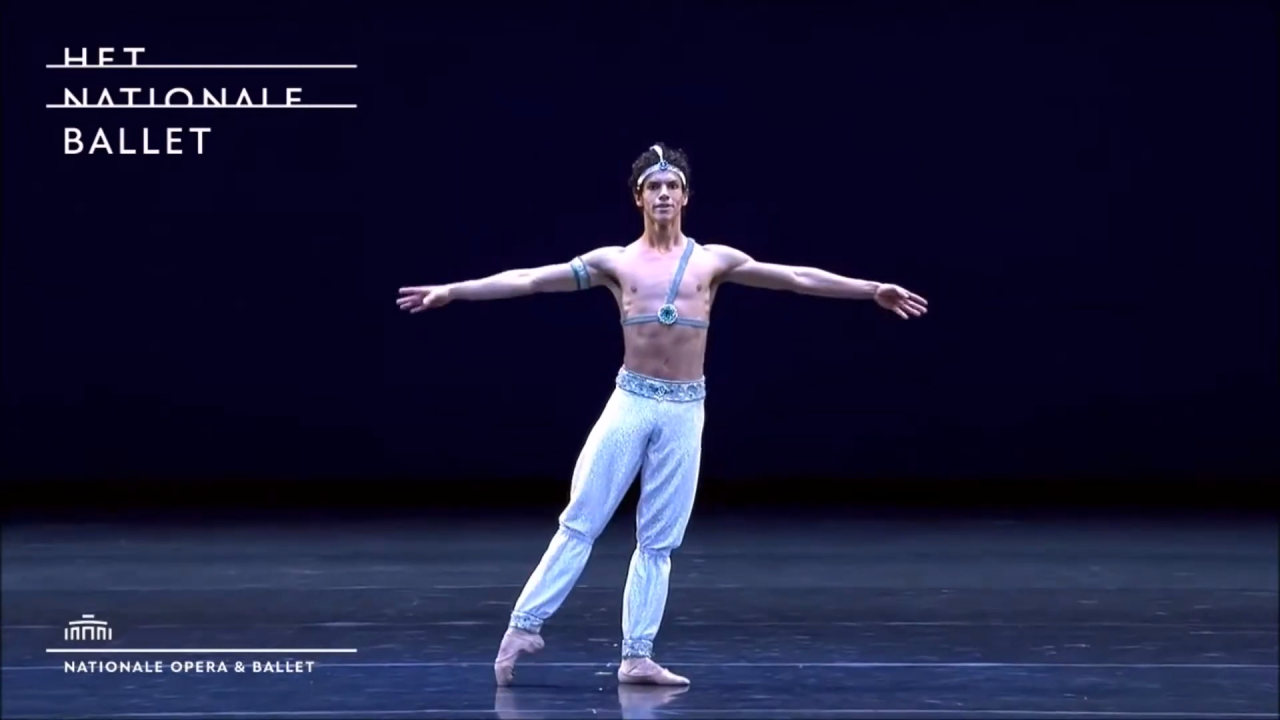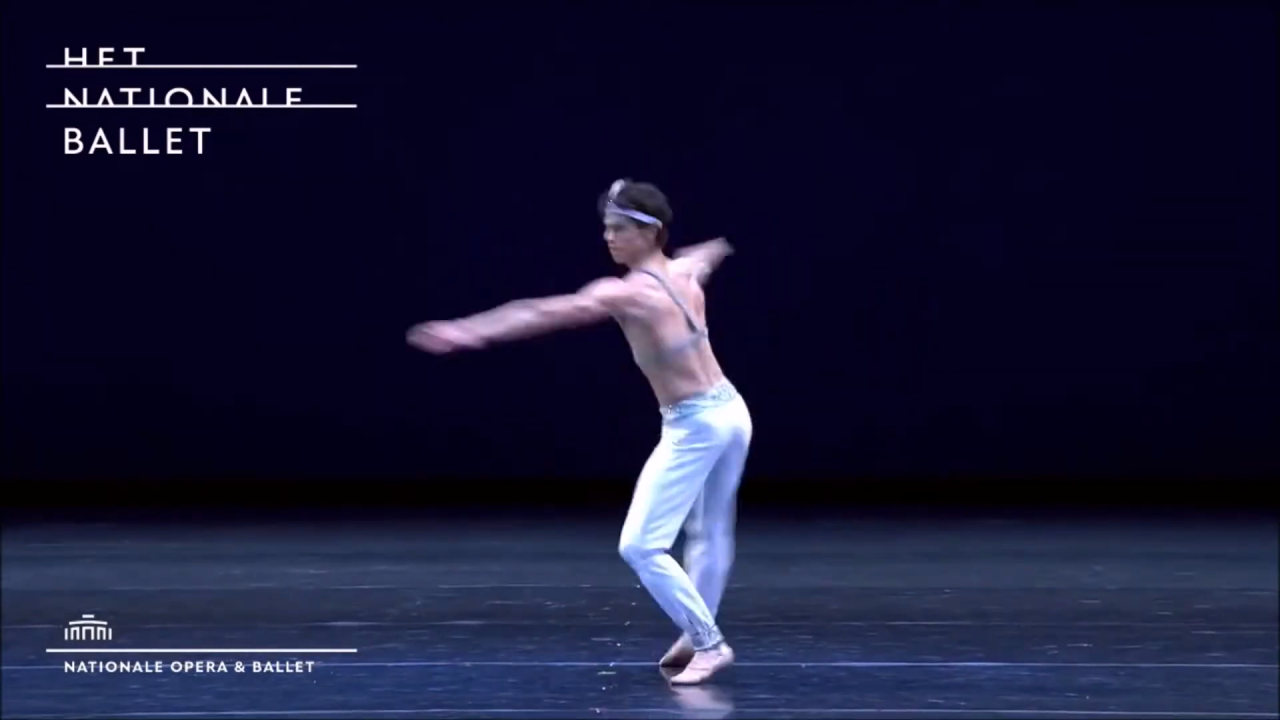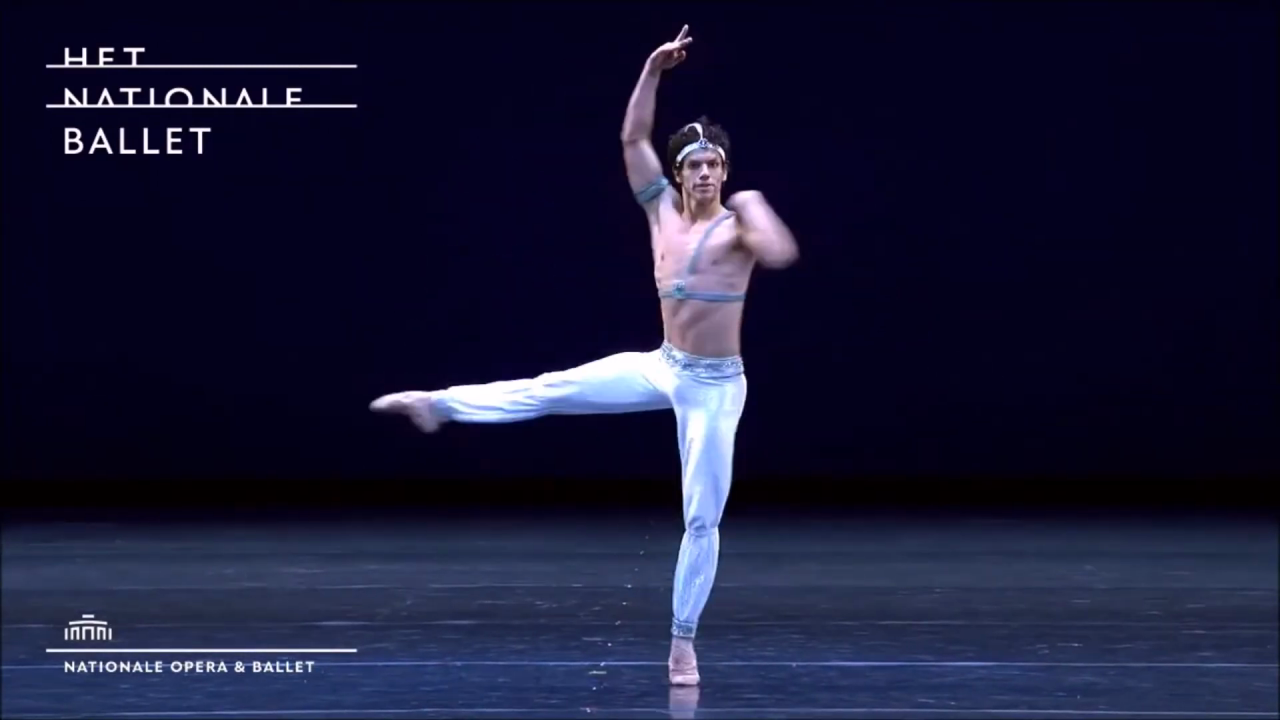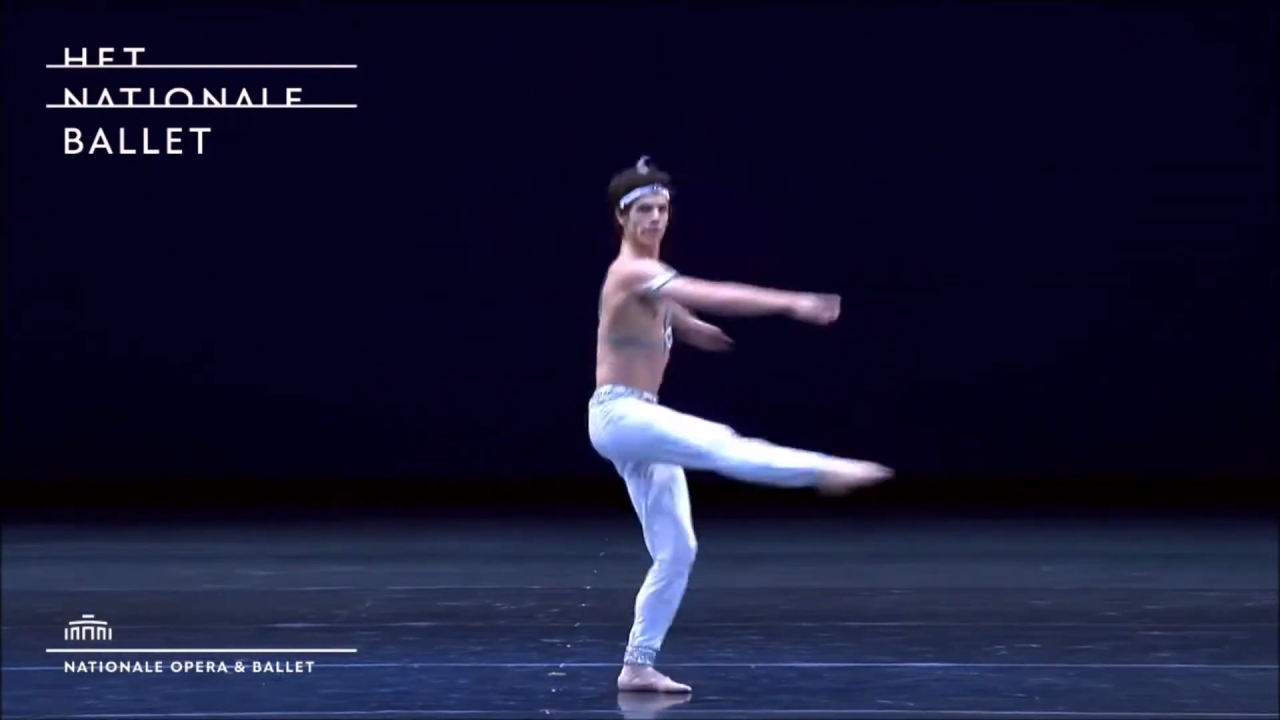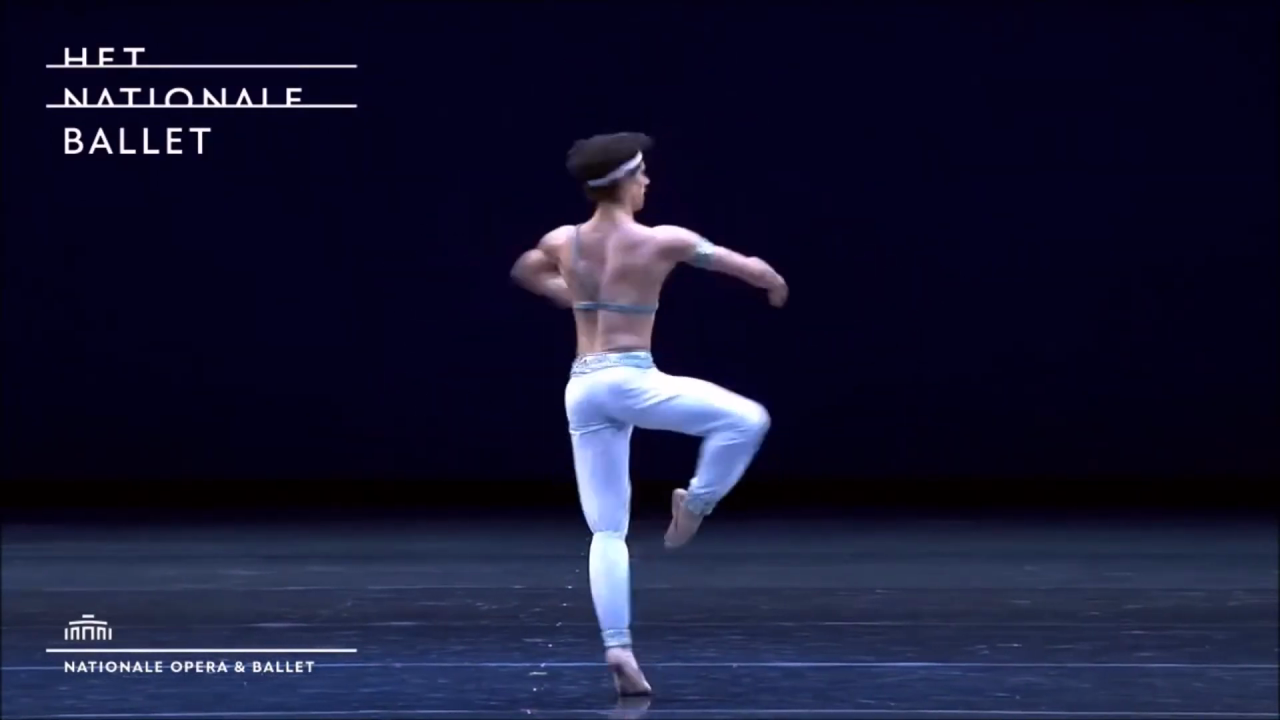
dt=1s
person 1, frame 1
left shoulder: (715, 259)
right shoulder: (613, 260)
left elbow: (797, 278)
right elbow: (528, 281)
left wrist: (874, 289)
right wrist: (449, 289)
left hip: (686, 409)
right hip: (631, 401)
left knee: (660, 539)
right knee: (580, 520)
left ankle: (637, 656)
right ankle: (525, 624)
person 1, frame 2
left shoulder: (624, 291)
right shoulder: (685, 274)
left elbow: (546, 313)
right elbow: (707, 255)
left wrist: (466, 332)
right wrist: (708, 252)
left hip: (693, 430)
right hip: (731, 415)
left knee: (641, 547)
right knee: (712, 532)
left ankle: (706, 644)
right ankle: (702, 638)
person 1, frame 3
left shoulder: (740, 224)
right shoulder: (663, 213)
left elbow: (782, 253)
right elbow: (632, 138)
left wrist: (752, 204)
right wrist: (652, 66)
left hip: (715, 387)
right hip: (663, 368)
left knee: (702, 521)
right knee: (544, 391)
left ankle: (683, 639)
right ankle: (436, 403)
person 1, frame 4
left shoulder: (648, 274)
right shoulder: (635, 272)
right elbow: (710, 296)
left wrist: (687, 324)
right wrist: (794, 303)
left hip: (634, 421)
right hip: (624, 418)
left knee: (677, 553)
left ankle: (638, 664)
person 1, frame 5
left shoulder: (560, 240)
right shoulder: (663, 240)
left elbow: (530, 273)
right elbow: (752, 269)
right wrist: (774, 281)
left hip: (584, 391)
right hip: (631, 383)
left knee: (607, 532)
right knee: (748, 421)
left ankle: (618, 647)
right ankle: (693, 504)
